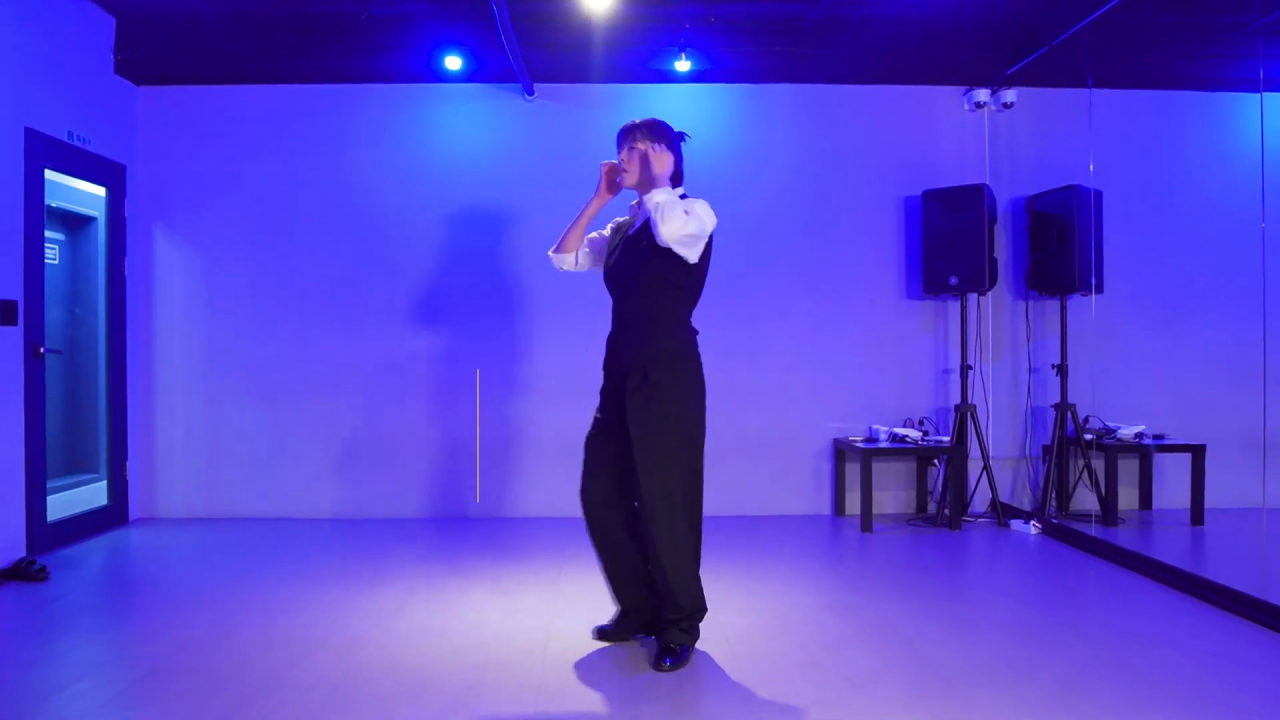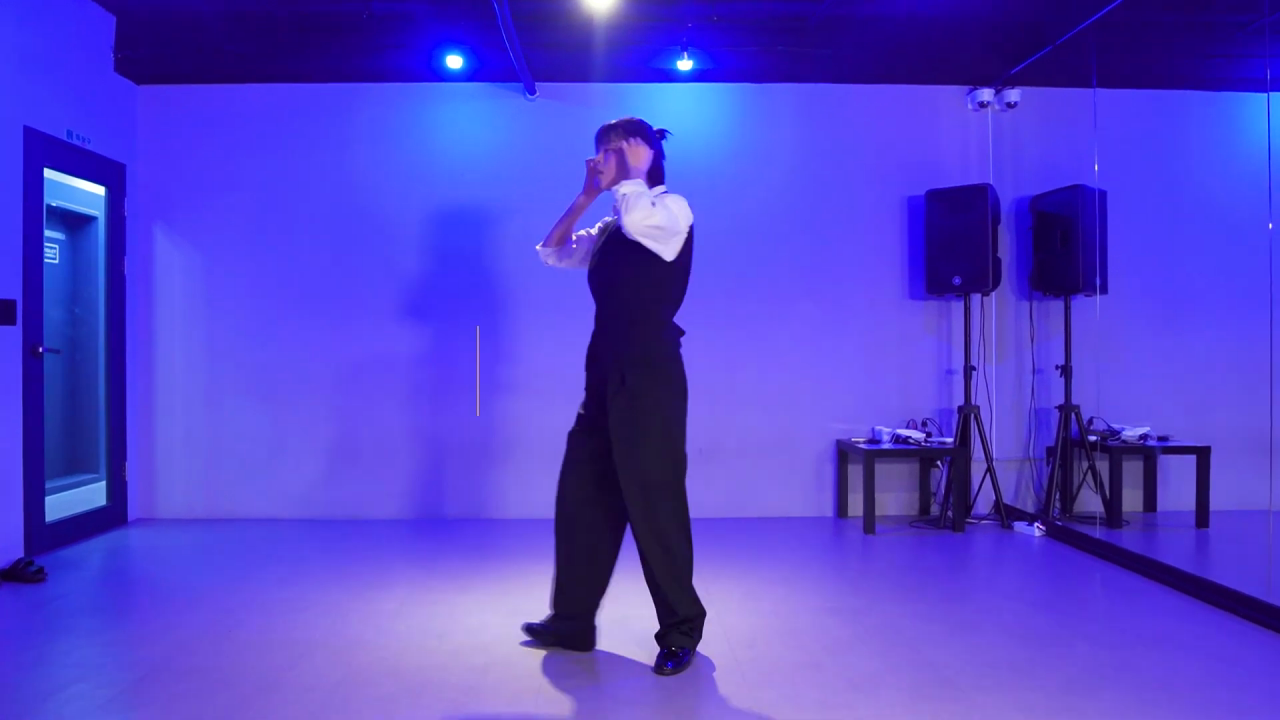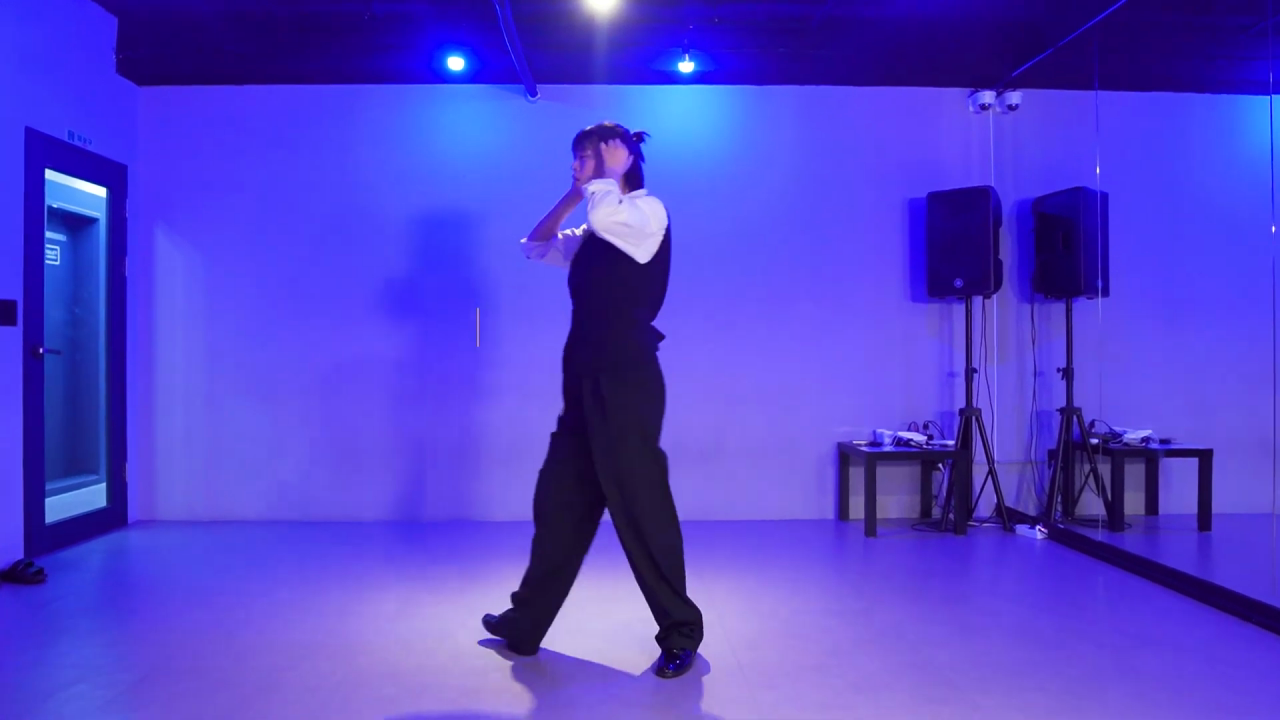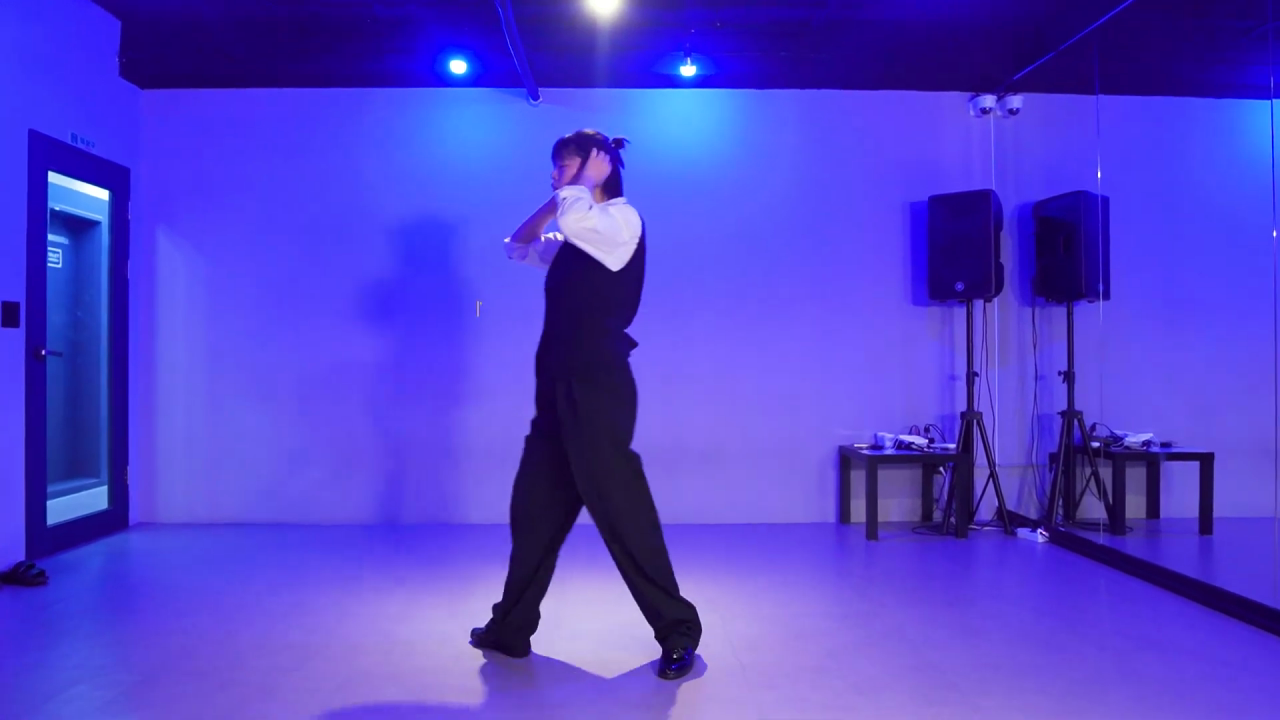
dt=0.1s
person 1, frame 1
left shoulder: (693, 213)
right shoulder: (623, 228)
left elbow: (672, 229)
right elbow: (564, 257)
left wrist: (660, 180)
right wrist: (598, 199)
left hip: (669, 373)
right hip: (622, 372)
left knee: (665, 498)
right knee: (603, 493)
left ankle: (679, 625)
right ankle: (638, 607)
person 1, frame 2
left shoulder: (672, 210)
right shoulder: (612, 227)
left elbow: (636, 214)
right elbow: (553, 252)
left wrist: (632, 174)
right wrist: (587, 194)
left hip: (650, 375)
right hip: (609, 376)
left knee: (654, 502)
right knee: (582, 496)
left ankle: (681, 630)
right ankle: (571, 620)
person 1, frame 3
left shoulder: (647, 213)
right shoulder: (595, 231)
left elbow: (605, 211)
right elbow: (537, 247)
left wrist: (609, 176)
right wrist: (572, 195)
left hip: (625, 379)
right hip: (587, 380)
left knee: (639, 507)
right knee: (561, 499)
left ankle: (680, 632)
right ankle: (527, 618)
person 1, frame 4
left shoulder: (621, 221)
right shoulder: (579, 230)
left elbow: (570, 215)
right elbow: (520, 247)
left wrist: (579, 186)
right wrist: (556, 197)
left hip: (595, 386)
right hip: (563, 385)
left knee: (621, 510)
right knee: (535, 504)
left ankle: (677, 630)
right ankle: (510, 627)
